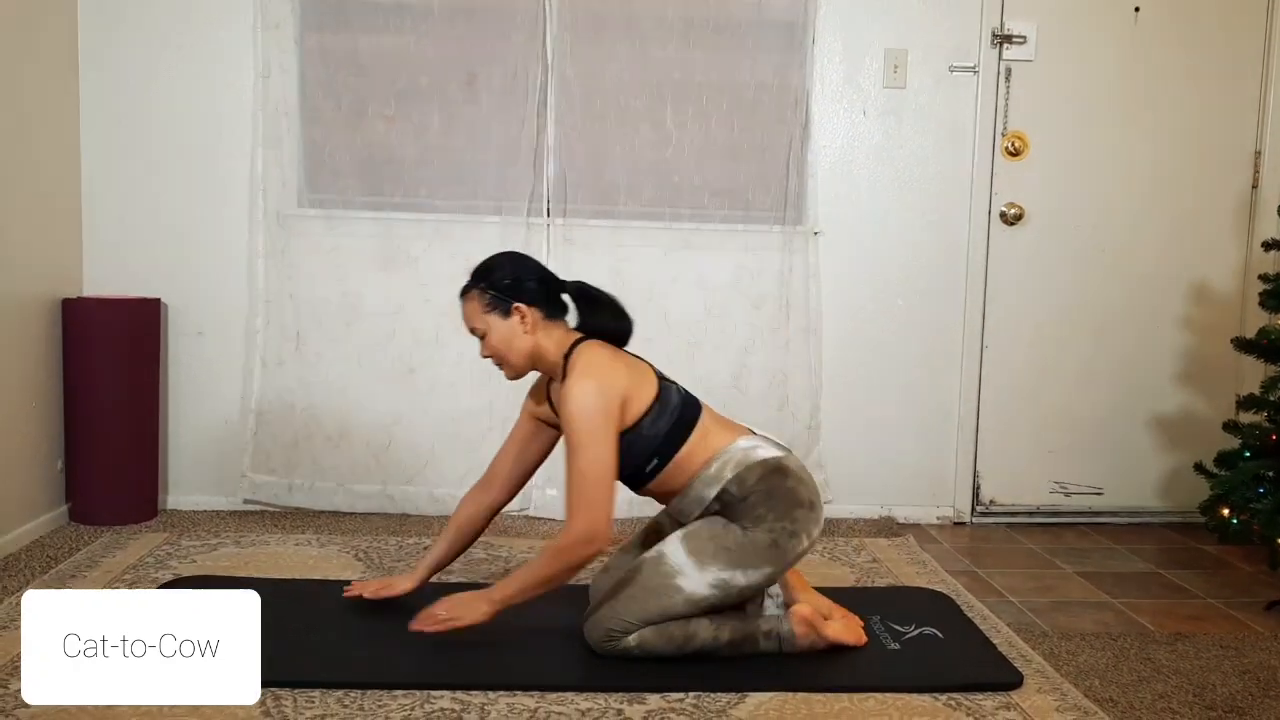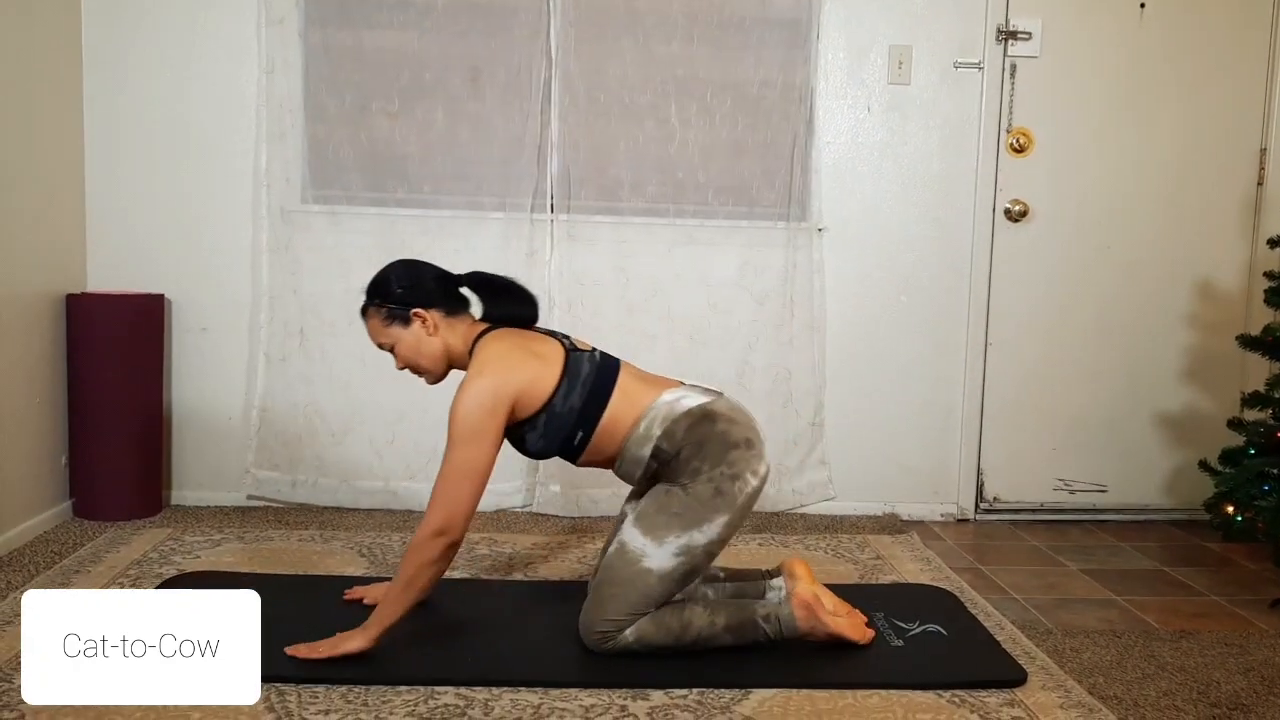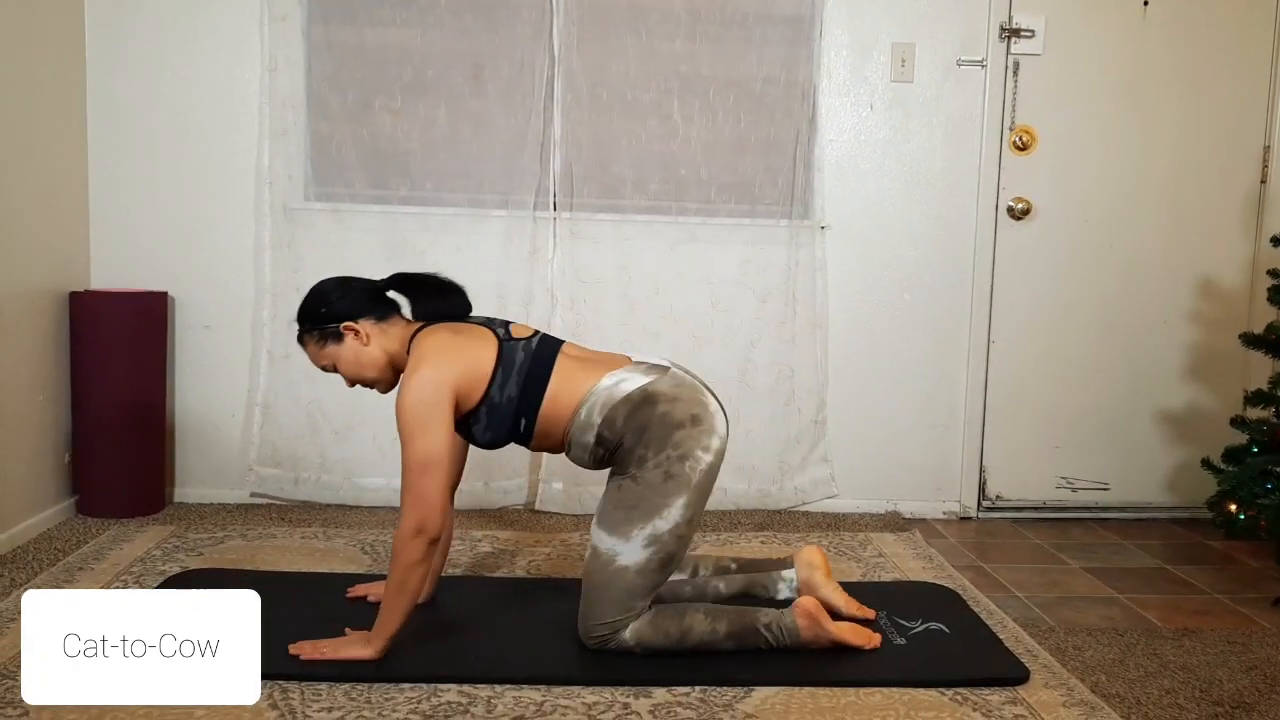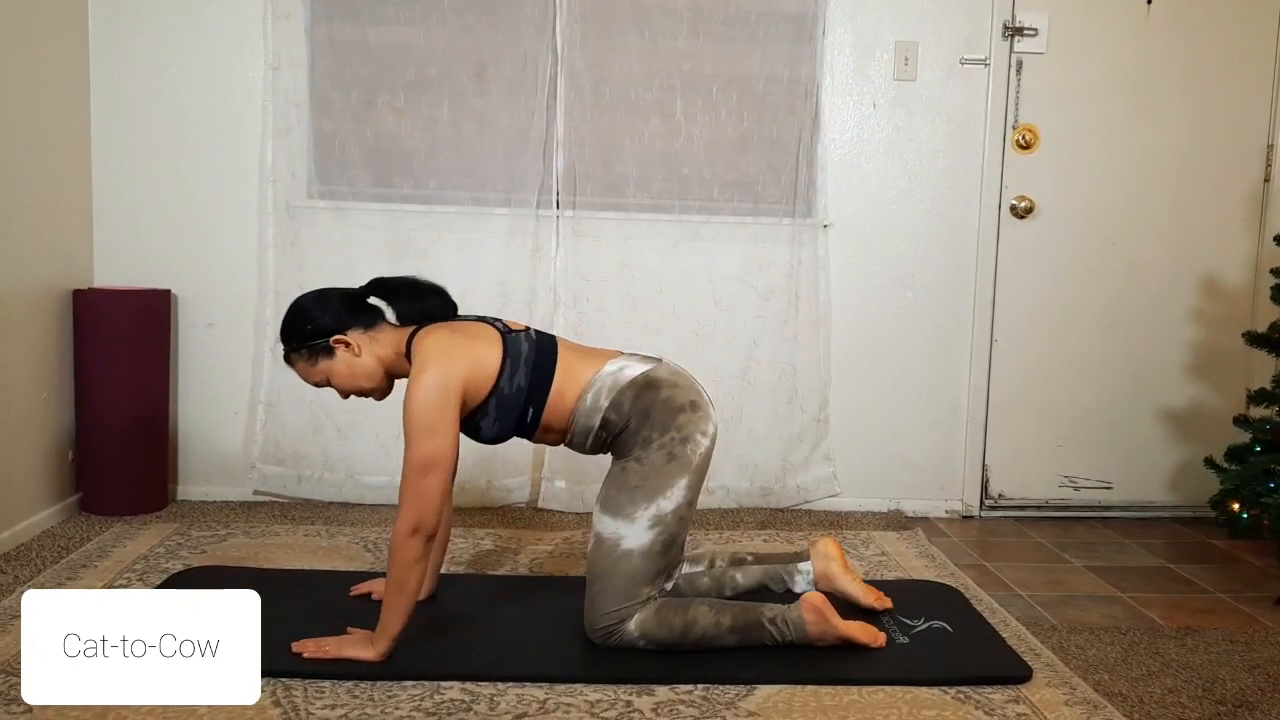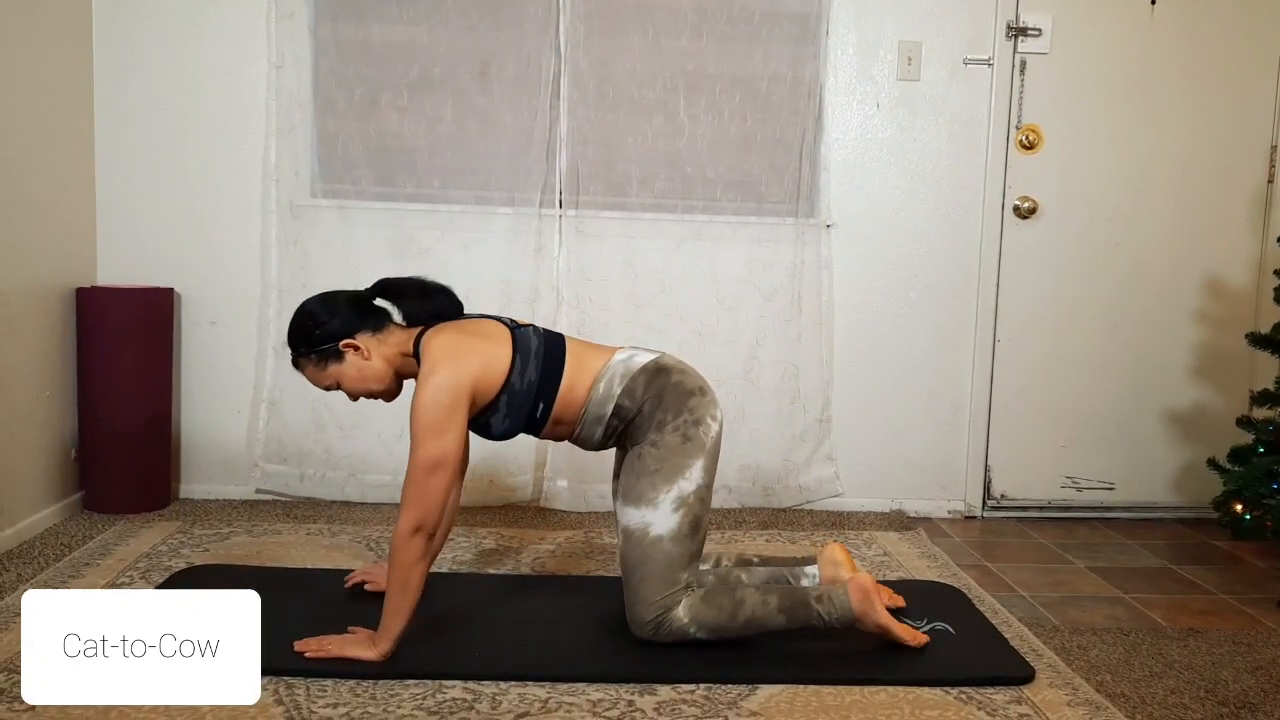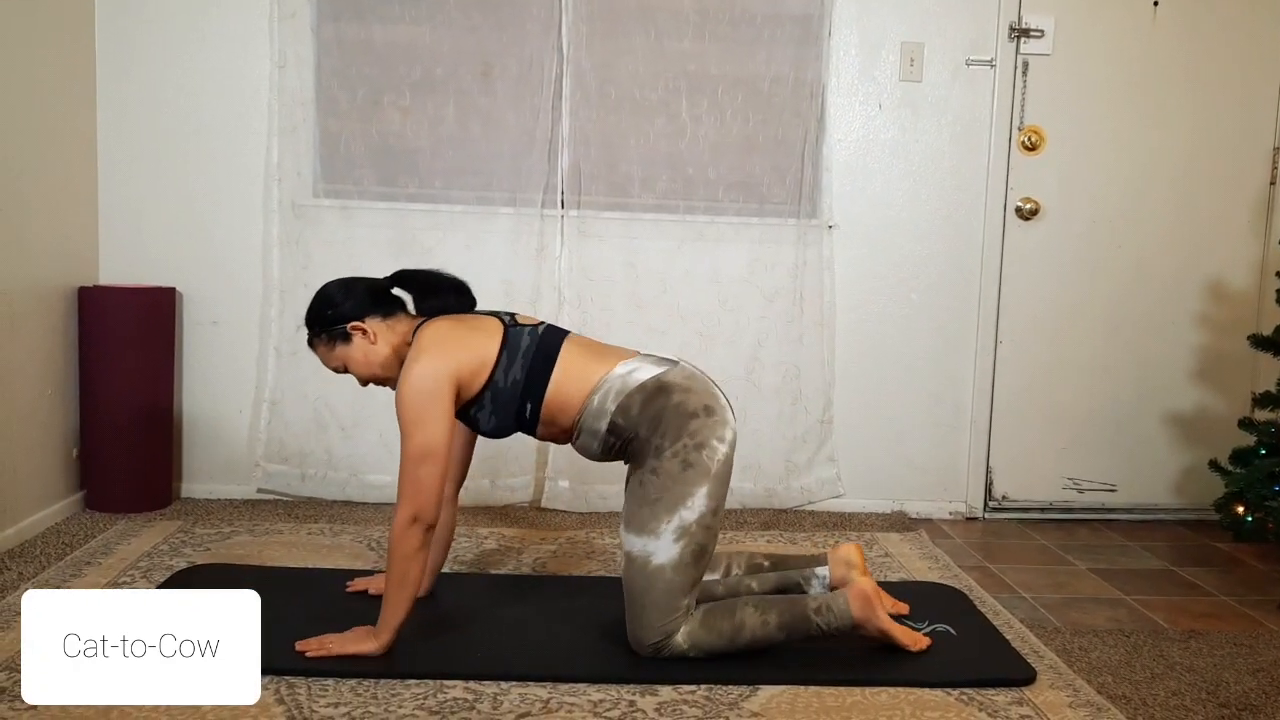
dt=0.5s
person 1, frame 1
left shoulder: (588, 386)
right shoulder: (549, 391)
left elbow: (587, 534)
right elbow: (490, 491)
left wrist: (490, 601)
right wrist: (415, 576)
left hip: (767, 504)
right hip: (719, 500)
left knee: (610, 629)
right knee: (615, 594)
left ankle: (790, 625)
right ankle: (775, 592)
person 1, frame 2
left shoulder: (487, 381)
right shoulder: (502, 352)
left elbow: (444, 527)
right elbow: (451, 512)
left wrist: (369, 631)
right wrist: (406, 586)
left hip: (710, 455)
right hip: (696, 448)
left knee: (605, 629)
right knee: (628, 588)
left ankle: (791, 613)
right ankle: (780, 584)
person 1, frame 3
left shoulder: (423, 379)
right shoulder: (449, 346)
left elbow: (420, 525)
right elbow: (443, 494)
left wrist: (375, 641)
right wrist: (418, 585)
left hip: (665, 431)
right hip: (673, 404)
left knee: (607, 628)
right knee: (643, 578)
left ankle: (796, 625)
right ankle: (797, 575)
person 1, frame 4
left shoulder: (432, 376)
right shoulder: (436, 348)
left elbow: (418, 522)
right elbow: (439, 494)
left wrist: (380, 640)
right wrist: (420, 583)
left hip: (660, 419)
right hip: (662, 406)
left knee: (614, 622)
right knee: (652, 578)
left ankle: (802, 619)
right ankle: (811, 566)
person 1, frame 5
left shoulder: (442, 375)
right shoulder: (437, 350)
left elbow: (417, 520)
right elbow: (447, 486)
left wrist: (381, 642)
right wrist: (406, 573)
left hip: (670, 409)
right hip: (653, 413)
left knee: (659, 614)
right knee: (662, 575)
left ankle: (846, 601)
right ankle: (819, 569)
person 1, frame 6
left shoulder: (425, 364)
right shoulder: (454, 346)
left elbow: (417, 514)
right elbow: (447, 491)
left wrist: (380, 635)
right wrist: (416, 581)
left hip: (676, 426)
right hip: (679, 406)
left knee: (658, 636)
right knee: (674, 576)
left ankle: (848, 607)
right ankle: (830, 569)
